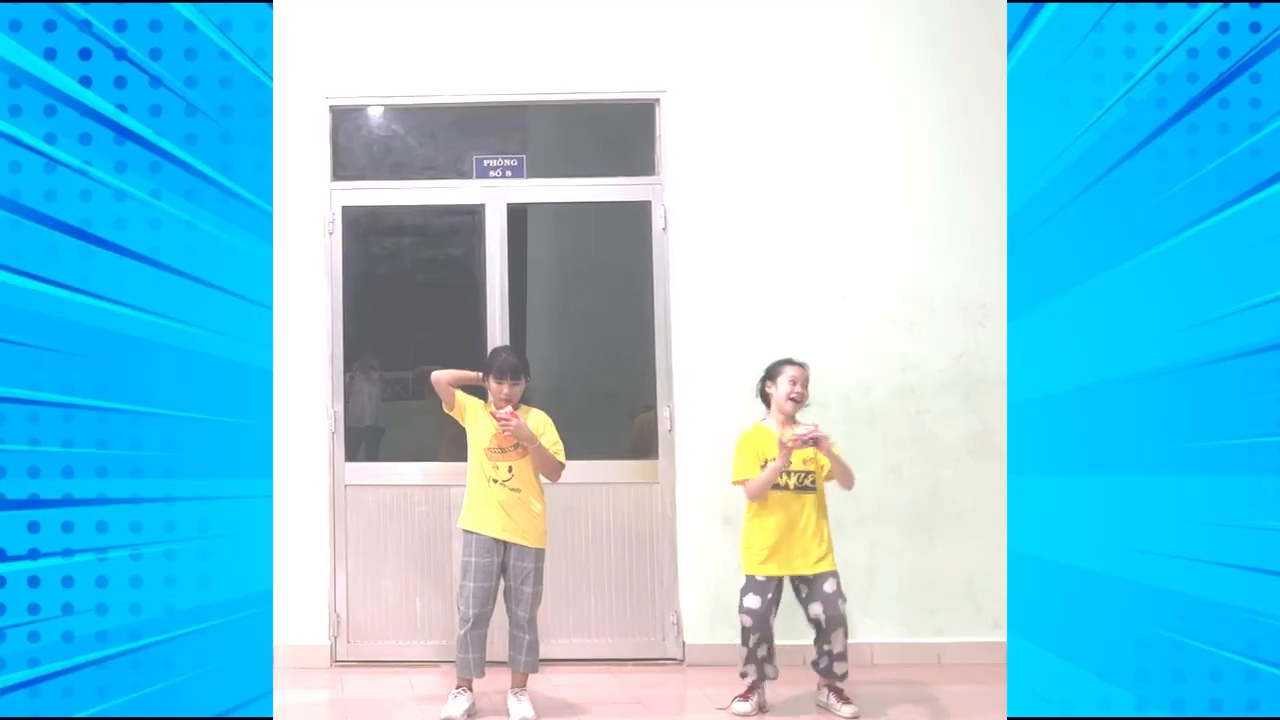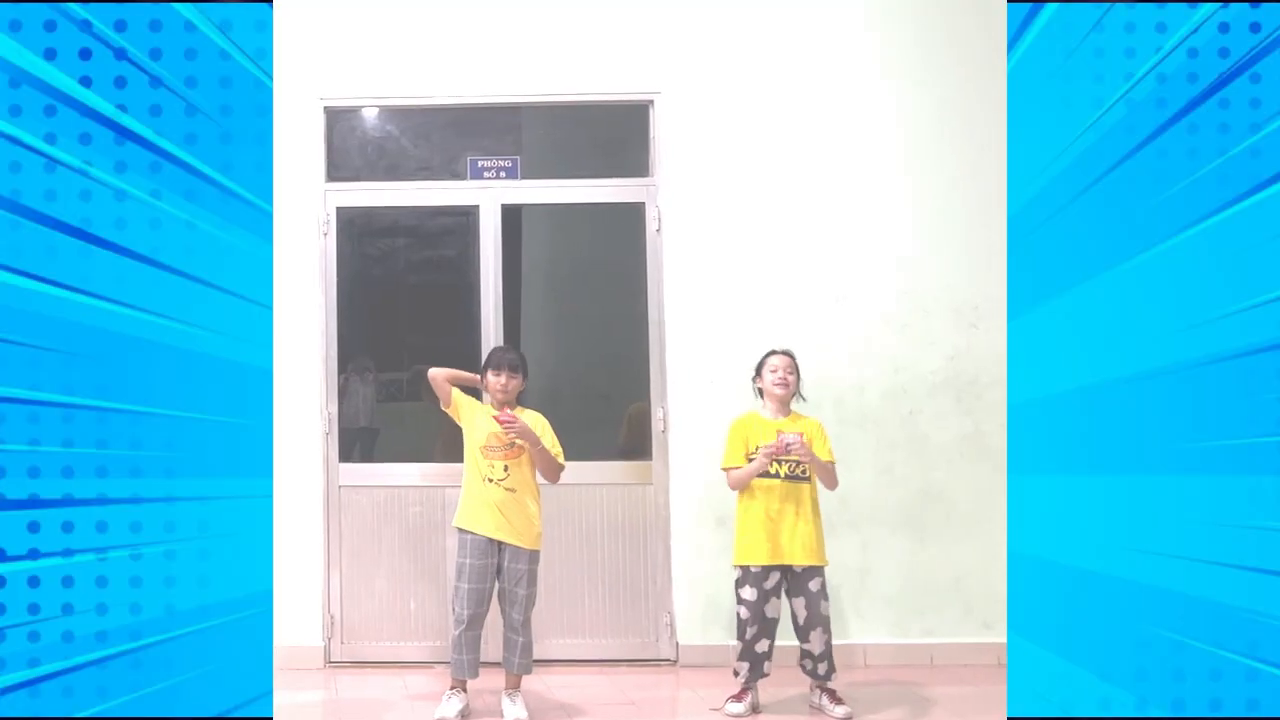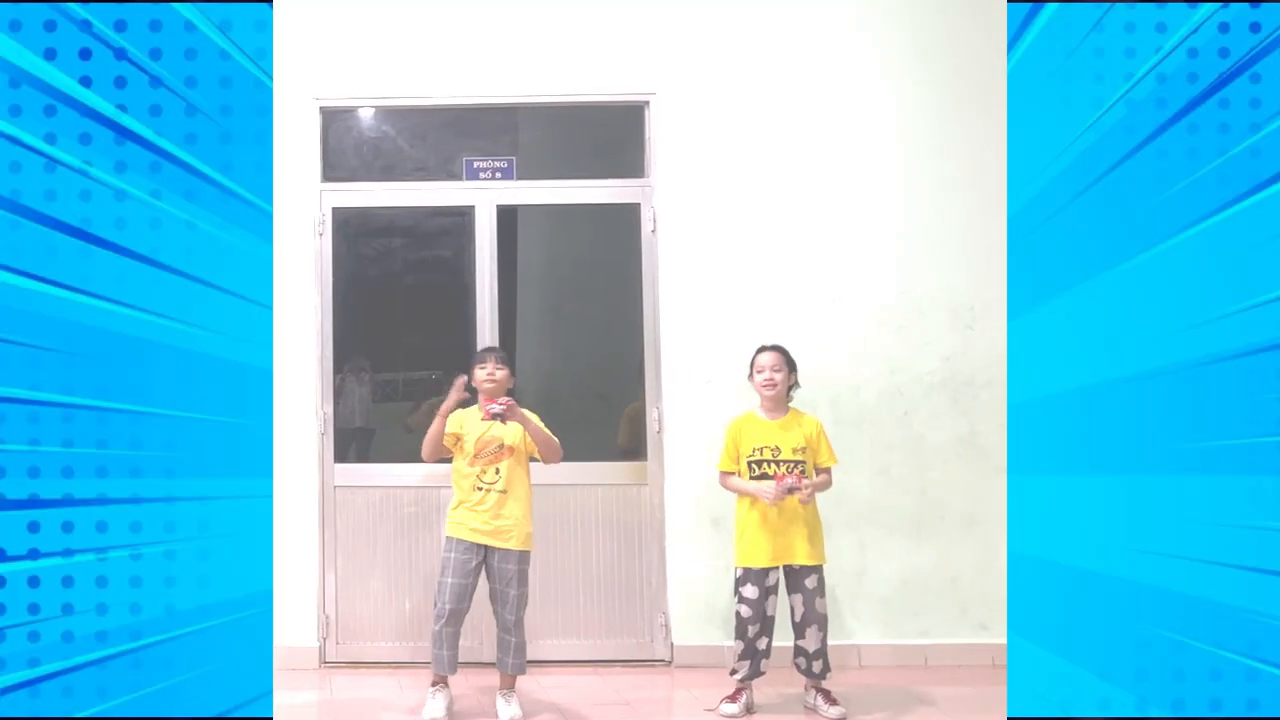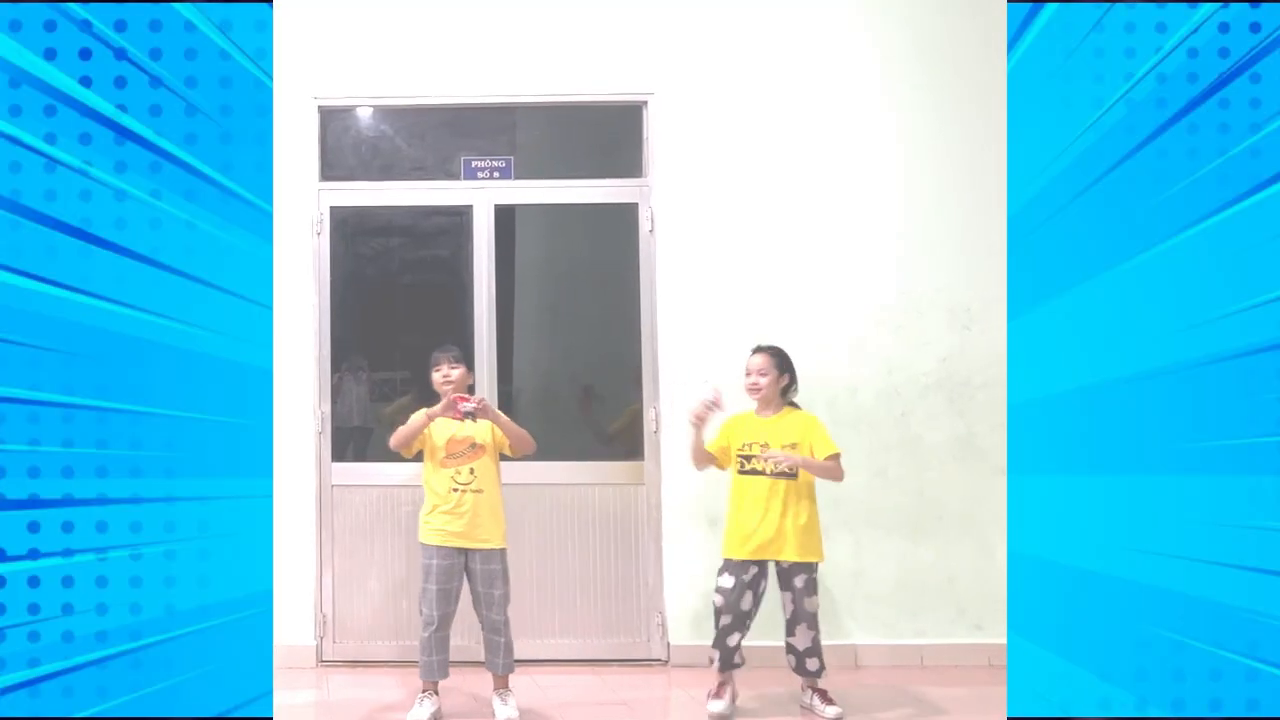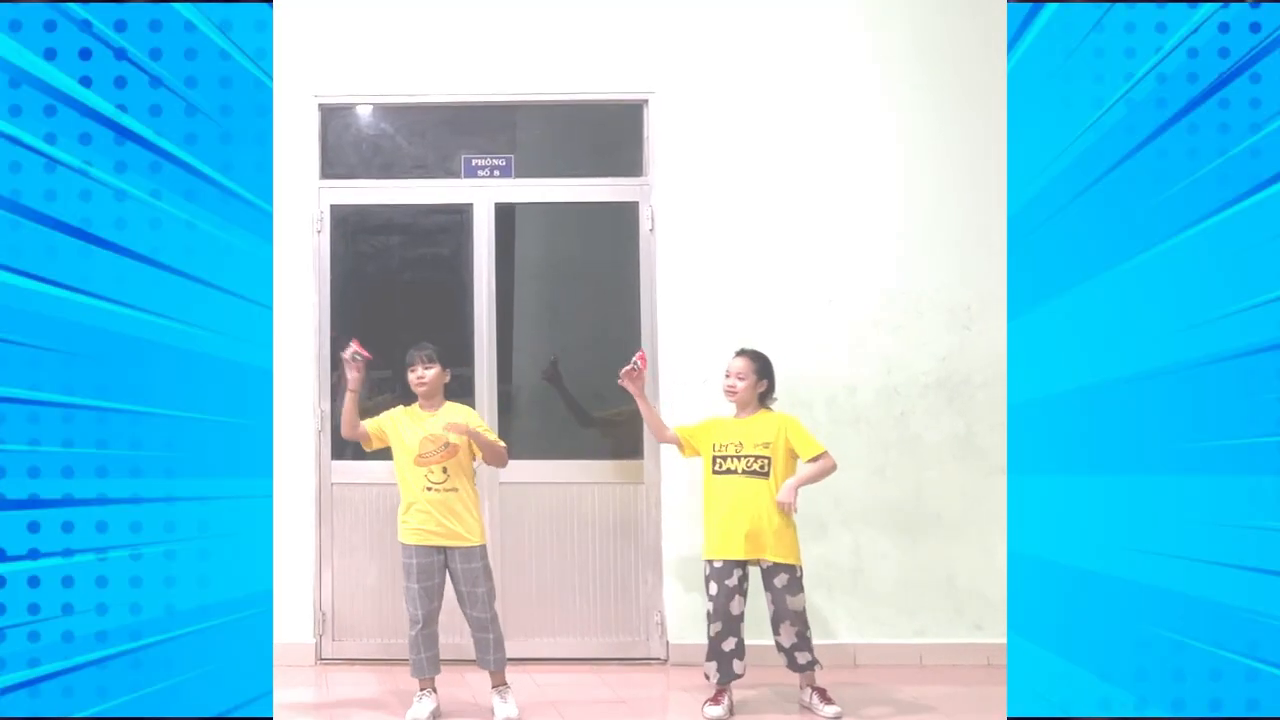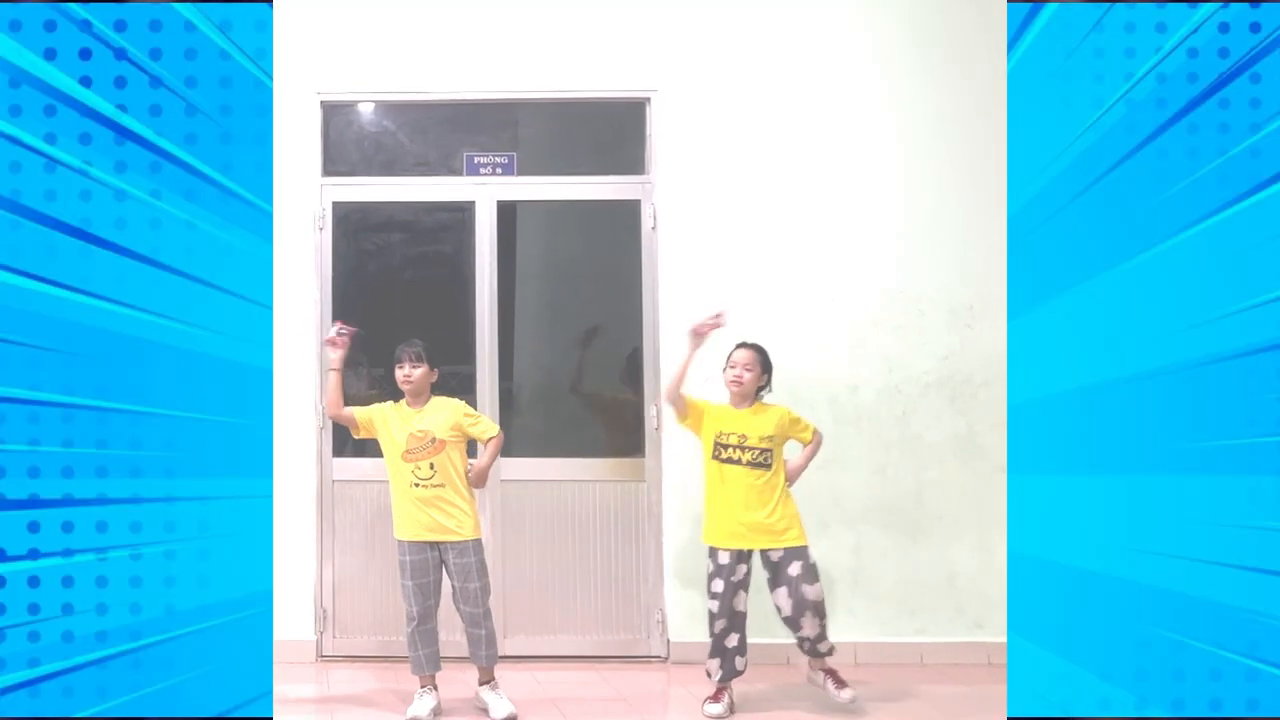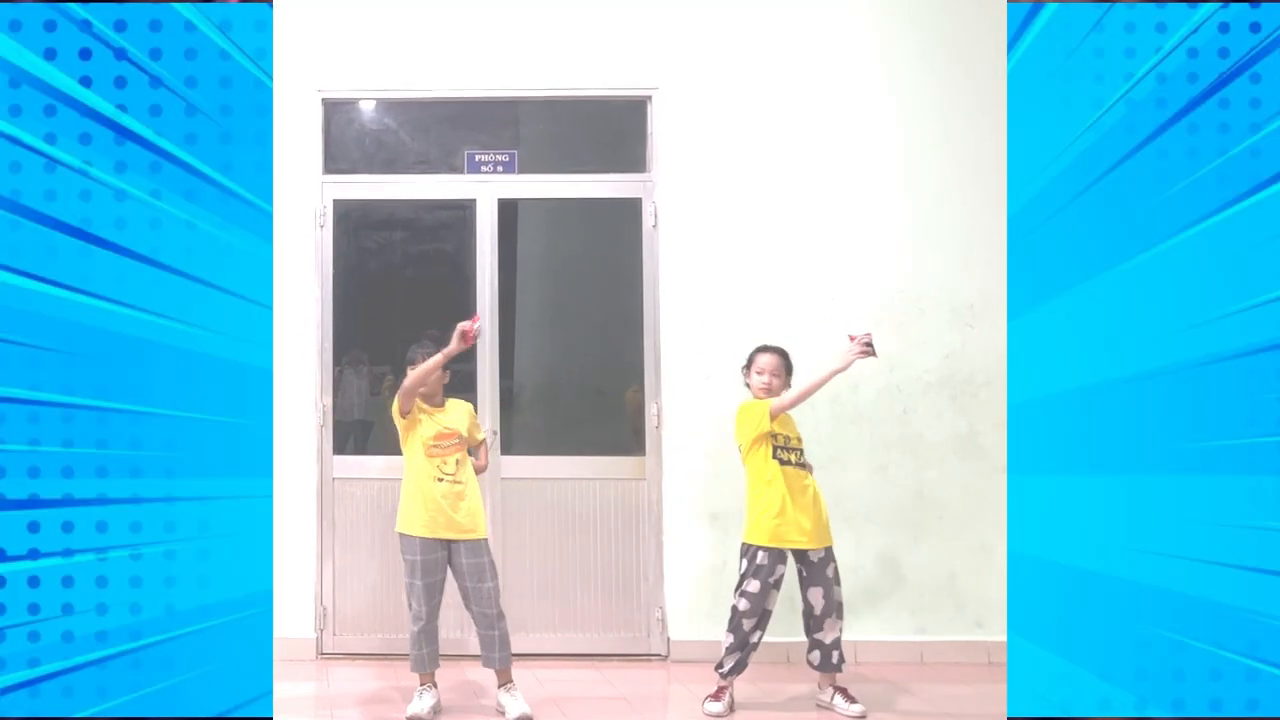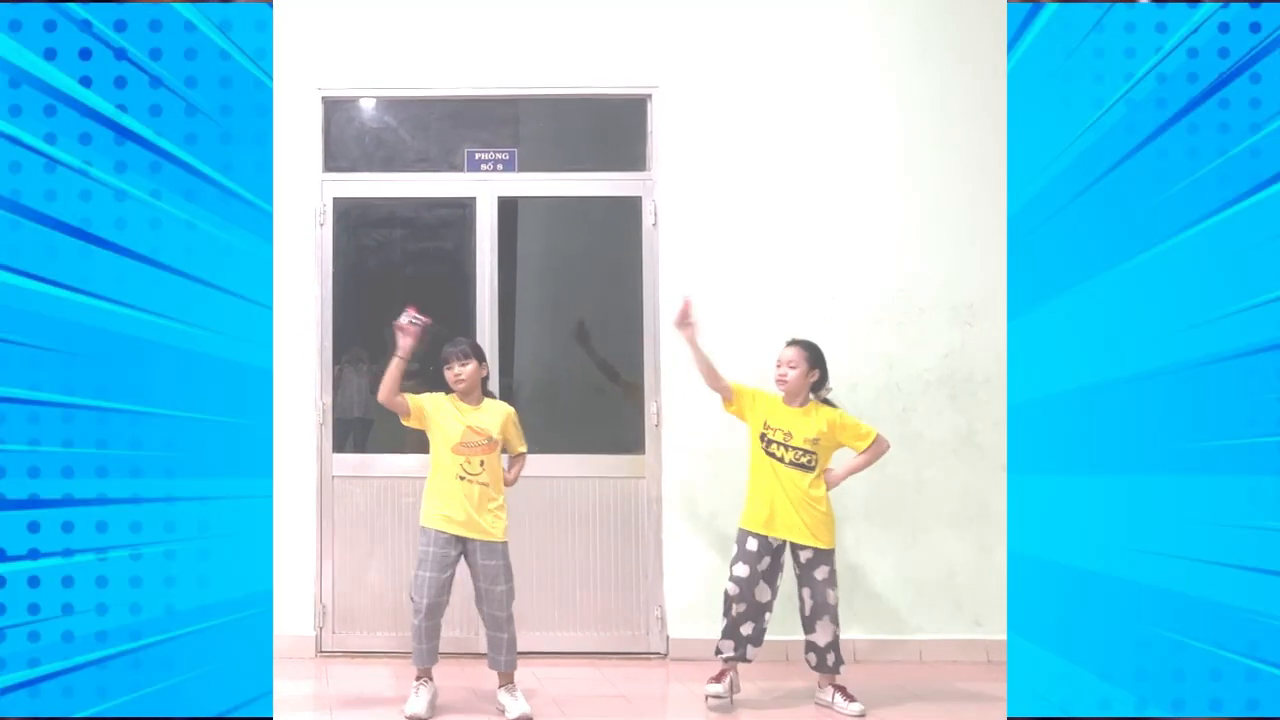
dt=0.4s
person 1, frame 1
left shoulder: (538, 419)
right shoulder: (473, 411)
left elbow: (556, 472)
right elbow: (438, 378)
left wrist: (527, 438)
right wrist: (481, 377)
left hip: (527, 532)
right hip: (481, 528)
left knee: (523, 614)
right knee: (472, 611)
right ankle: (464, 690)
person 1, frame 2
left shoulder: (535, 421)
right shoulder: (470, 411)
left elbow: (554, 474)
right elbow: (435, 375)
left wrist: (530, 439)
right wrist: (478, 381)
left hip: (522, 532)
right hip: (477, 528)
left knee: (518, 615)
right knee: (467, 612)
person 1, frame 3
left shoulder: (523, 419)
right shoulder: (460, 418)
left elbow: (555, 456)
right elbow: (429, 454)
left wrist: (521, 418)
right wrist: (446, 407)
left hip: (510, 534)
right hip: (464, 530)
left knee: (510, 616)
right knee: (448, 610)
right ankle: (439, 687)
person 1, frame 4
left shoulder: (488, 419)
right shoulder: (426, 418)
left elbow: (527, 448)
right elbow: (395, 444)
left wrist: (492, 415)
right wrist: (434, 413)
left hip: (487, 535)
right hip: (440, 534)
left knee: (495, 615)
right knee: (435, 617)
person 1, frame 5
left shoulder: (465, 415)
right shoulder: (396, 419)
left elbow: (501, 459)
right elbow: (350, 432)
left wrist: (472, 434)
right wrist: (353, 386)
left hip: (465, 533)
right hip: (418, 534)
left knee: (482, 612)
right knee: (421, 616)
left ankle: (500, 688)
person 1, frame 6
left shoulder: (453, 409)
right shoulder: (384, 415)
left elbow: (495, 434)
right elbow: (335, 411)
left wrist: (483, 464)
right wrist: (336, 362)
left hip: (459, 527)
right hip: (412, 532)
left knee: (475, 607)
right knee: (419, 613)
left ankle: (487, 685)
person 1, frame 7
left shoulder: (463, 410)
right shoulder: (407, 411)
right elbow: (408, 386)
left wrist: (481, 461)
right wrist: (451, 348)
left hip: (467, 527)
right hip: (420, 528)
left knee: (487, 607)
right knee: (423, 611)
left ankle: (505, 687)
right ankle: (427, 687)
person 1, frame 8
left shoulder: (504, 412)
right shoulder: (434, 406)
left elbow: (519, 451)
right elbow: (386, 397)
left wrist: (511, 475)
right wrist: (403, 350)
left hip: (488, 527)
right hip: (440, 523)
left knee: (498, 609)
right knee: (427, 604)
left ankle: (507, 687)
right ankle: (423, 683)
person 2, frame 1
left shoulder: (812, 438)
right shoulder: (752, 438)
left elbow: (847, 483)
right elbow: (752, 493)
left wrist: (827, 452)
right wrist: (781, 459)
left hip: (813, 551)
right hip: (764, 552)
left knee: (833, 617)
right knee: (753, 619)
left ankle: (828, 687)
right ankle: (754, 688)
person 2, frame 2
left shoulder: (810, 427)
right shoulder: (744, 424)
left elbow: (832, 482)
right elbow: (733, 481)
left wrist: (811, 457)
right wrist: (761, 460)
left hip: (802, 542)
right hip: (757, 541)
left knee: (813, 614)
right knee: (753, 615)
left ankle: (820, 687)
right ankle: (748, 687)
person 2, frame 3
left shoulder: (810, 425)
right shoulder: (740, 426)
left elbow: (826, 476)
right elbow: (725, 477)
left wrist: (812, 487)
right wrist: (757, 488)
left hip: (803, 540)
right hip: (757, 540)
left knee: (811, 614)
right knee: (751, 614)
left ankle: (814, 687)
right ankle: (743, 687)
person 2, frame 4
left shoulder: (805, 423)
right shoulder: (736, 423)
left elbow: (836, 472)
right elbow: (701, 463)
left wrist: (798, 460)
right wrist: (698, 429)
left hip: (795, 537)
right hip: (745, 538)
left knee: (802, 613)
right knee: (729, 607)
left ankle: (810, 687)
right ankle: (723, 682)
person 2, frame 5
left shoulder: (783, 425)
right shoulder: (712, 429)
left elbow: (827, 463)
right elbow: (663, 434)
left wrist: (793, 483)
right wrist: (639, 394)
left hip: (774, 539)
right hip: (725, 542)
left knee: (789, 613)
right knee: (722, 615)
left ankle: (809, 686)
right ankle: (722, 688)
person 2, frame 6
left shoulder: (778, 416)
right shoulder: (706, 414)
left elbow: (814, 438)
right elbow: (673, 396)
left wrist: (797, 466)
right wrist: (693, 347)
left hip: (779, 528)
right hip: (727, 532)
left knee: (805, 599)
right knee: (724, 609)
left ankle: (820, 666)
right ankle: (723, 686)
person 2, frame 7
left shoulder: (785, 421)
right shoulder: (748, 413)
right elbow: (790, 400)
left wrist: (805, 471)
right wrist: (840, 364)
left hip: (812, 529)
right hip: (768, 531)
left knee: (826, 605)
right knee: (750, 607)
left ankle: (827, 686)
right ankle: (724, 685)
person 2, frame 8
left shoulder: (831, 419)
right shoulder: (756, 403)
left elbow: (880, 445)
right elbow: (715, 383)
left wrist: (840, 474)
right wrist: (692, 340)
left hip: (811, 526)
right hip: (762, 522)
left knee: (821, 604)
right knee: (742, 593)
left ankle: (828, 684)
right ankle: (728, 671)
